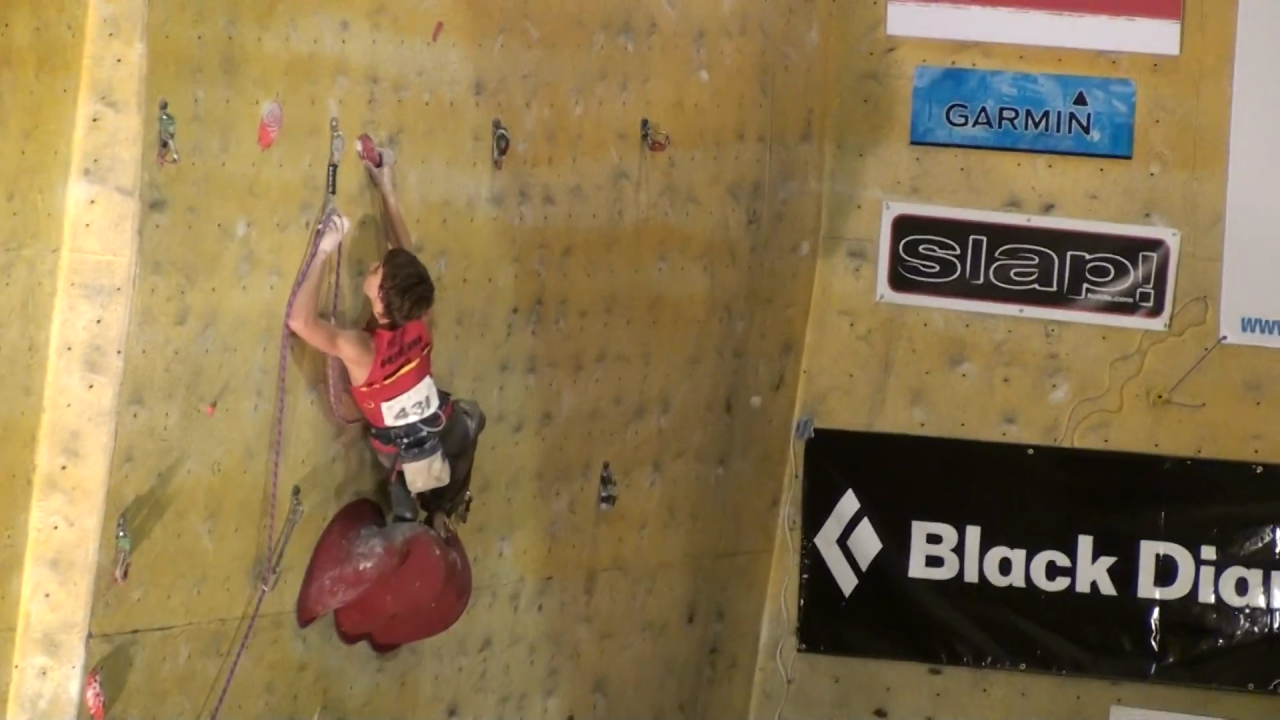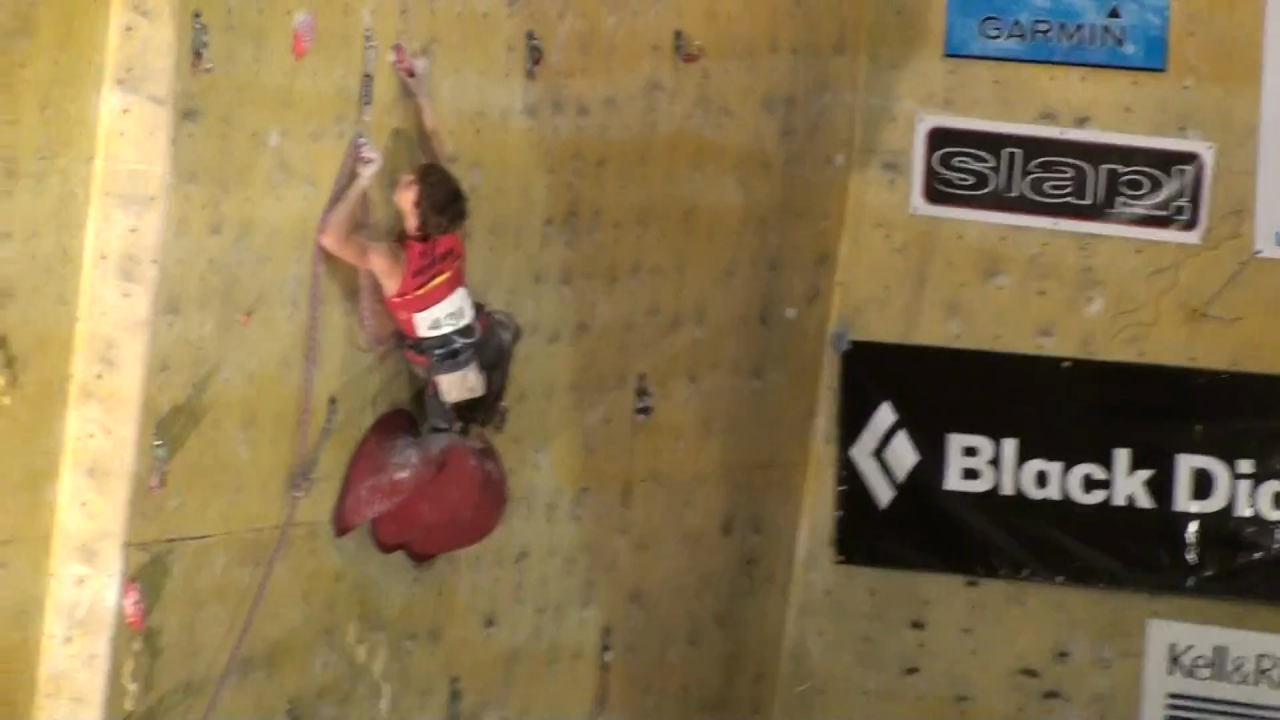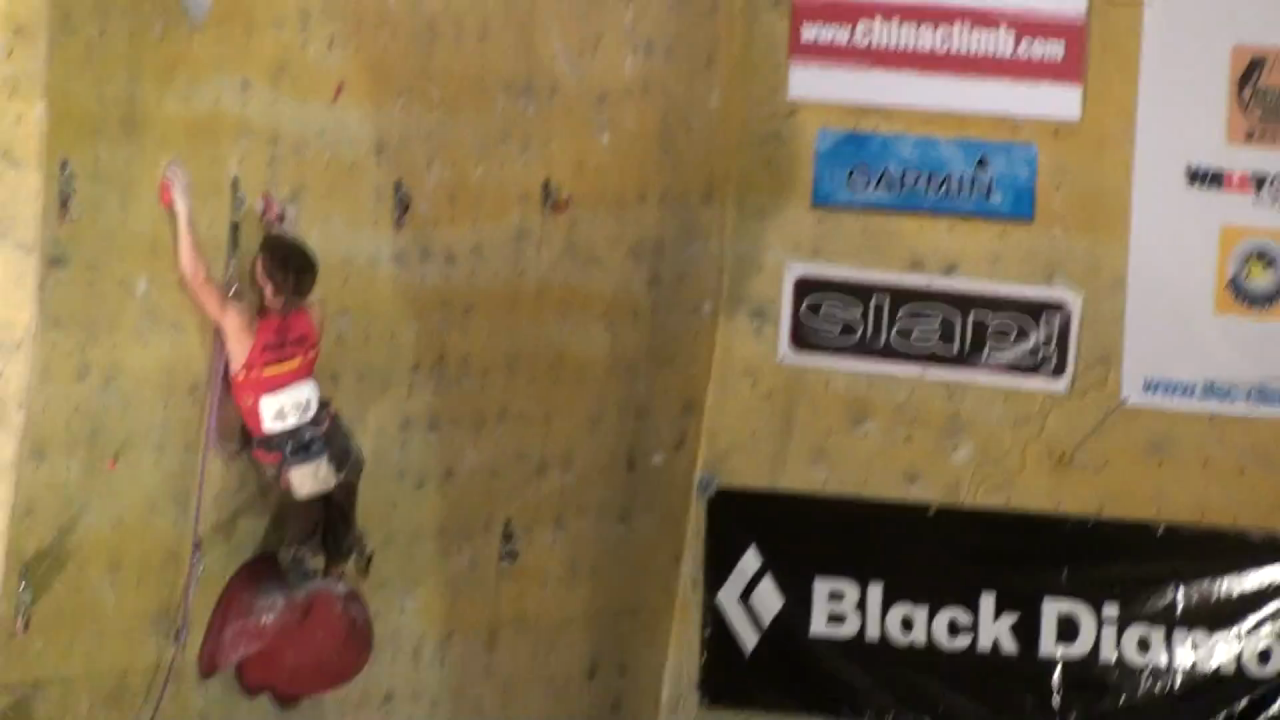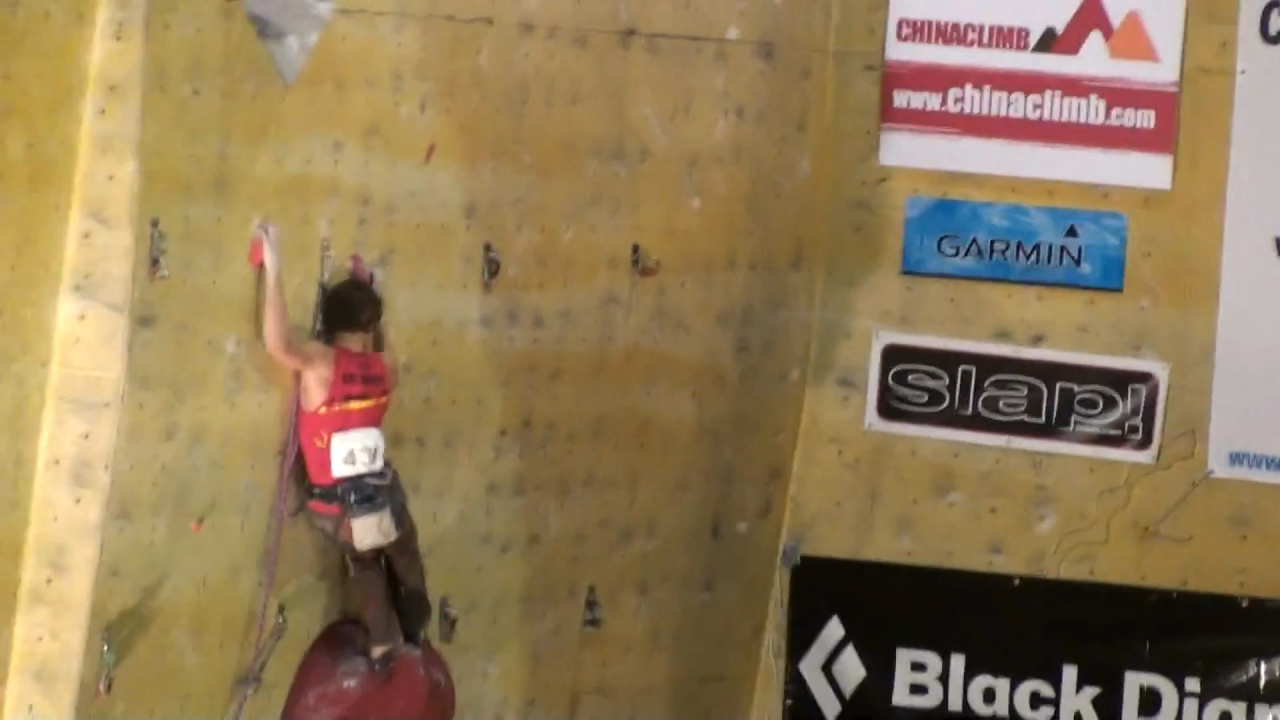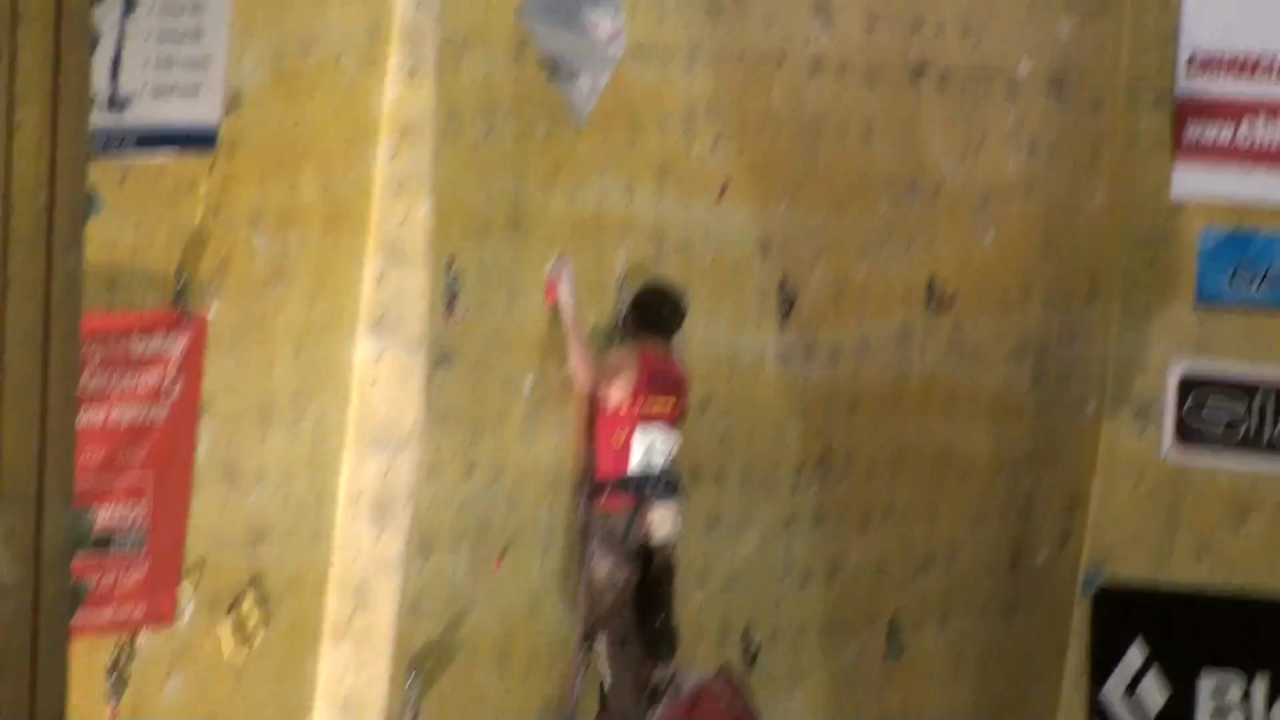
dt=1s
person 1, frame 1
left shoulder: (361, 349)
right shoulder: (420, 321)
left elbow: (299, 321)
right elbow: (404, 252)
left wrist: (324, 251)
right wrist: (386, 187)
left hip: (407, 457)
right hip: (447, 436)
right knee: (470, 414)
right ankle: (444, 509)
person 1, frame 2
left shoulder: (391, 261)
right shoulder: (452, 234)
left elbow: (330, 238)
right elbow: (438, 165)
left wrist: (362, 181)
right wrist: (421, 100)
left hip: (442, 366)
right hip: (482, 346)
right knee: (505, 327)
right ankle: (481, 416)
person 1, frame 3
left shoulder: (242, 325)
right shoulder: (310, 319)
left elbow: (195, 276)
right elbow: (293, 274)
left wrist: (181, 208)
right wrist: (274, 230)
left hip: (290, 459)
right hip: (329, 444)
right ankle: (341, 556)
person 1, frame 4
left shoulder: (322, 363)
right shoulder: (384, 367)
left elbow: (277, 342)
left wrist: (272, 268)
right wrist: (366, 292)
left hip: (335, 509)
right hip: (382, 498)
left knee: (362, 559)
right knee: (403, 559)
left ankle: (384, 640)
right ankle: (413, 631)
person 1, frame 5
left shoulder: (627, 359)
right shoulder: (676, 373)
left elbow: (585, 375)
left wrist: (568, 303)
left hip: (620, 506)
right hip: (664, 505)
left knee: (612, 611)
right knee: (655, 598)
right ankle: (658, 675)
